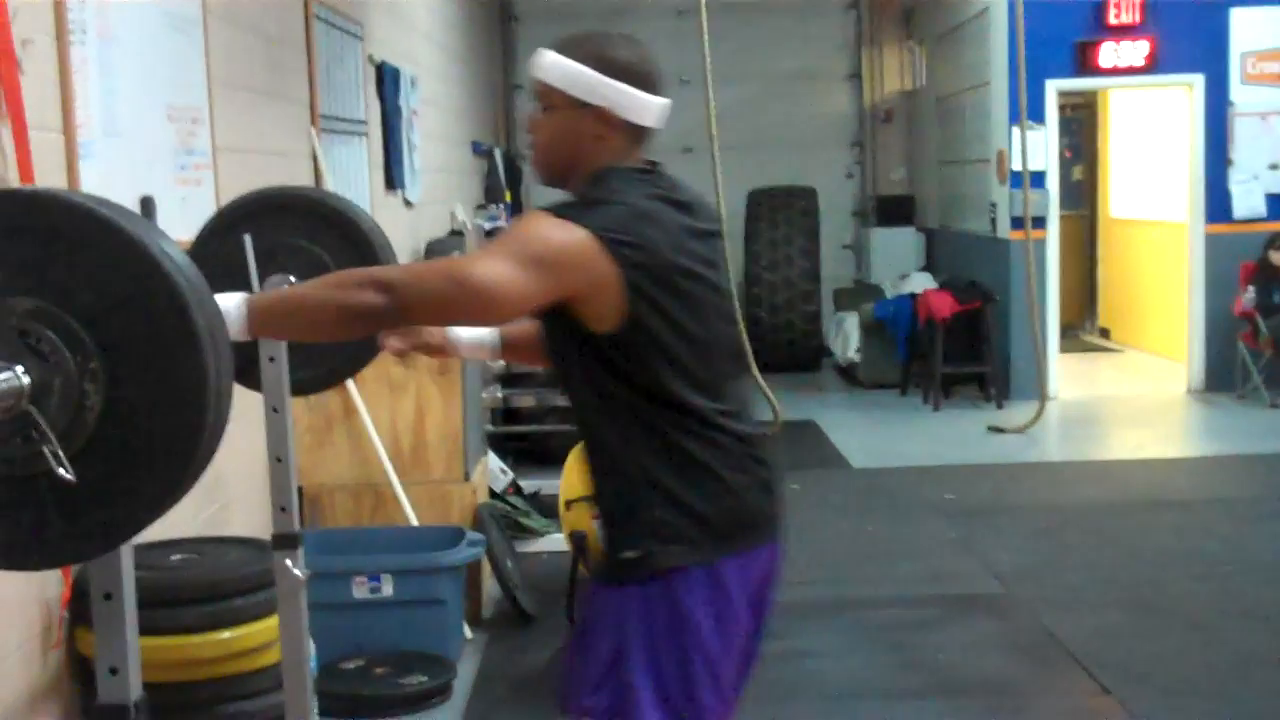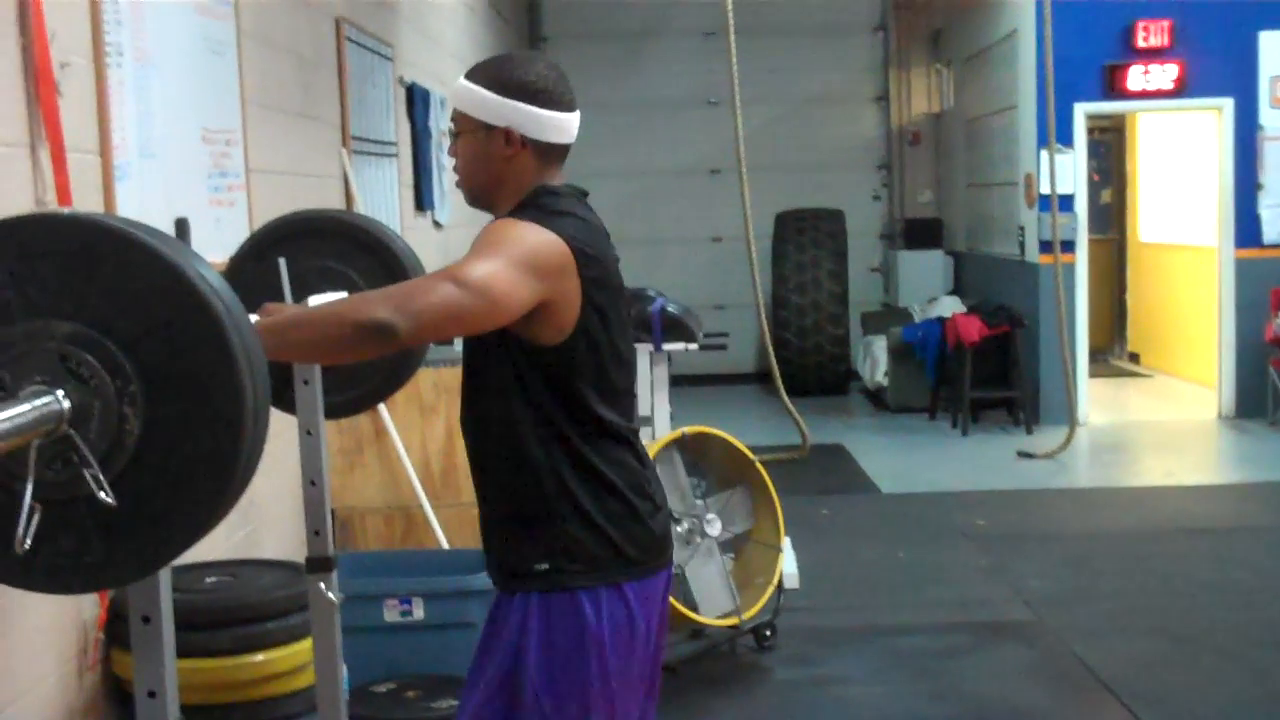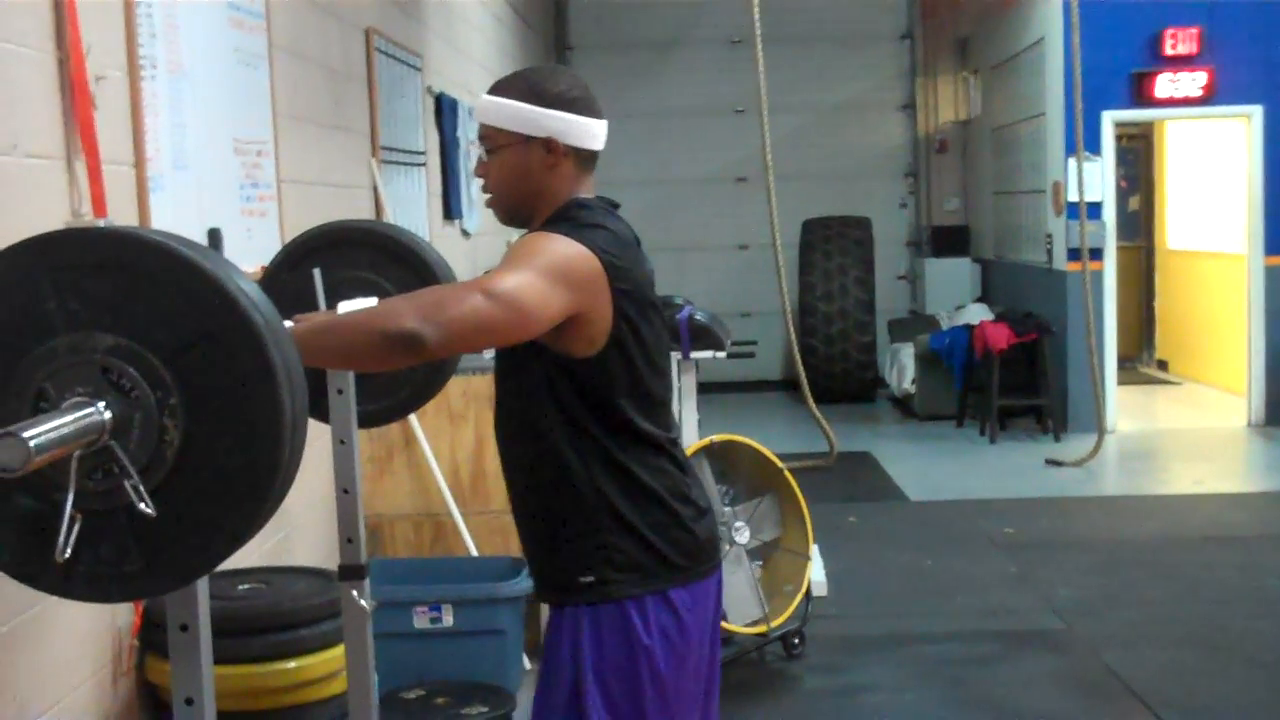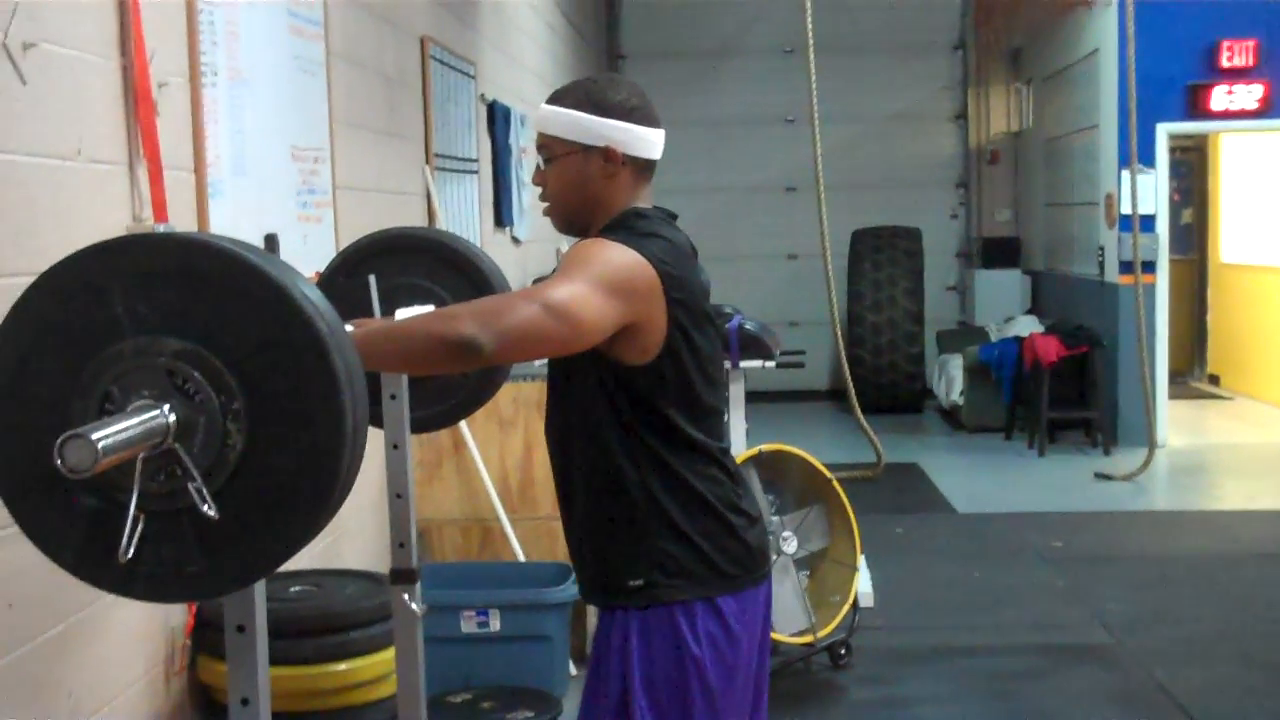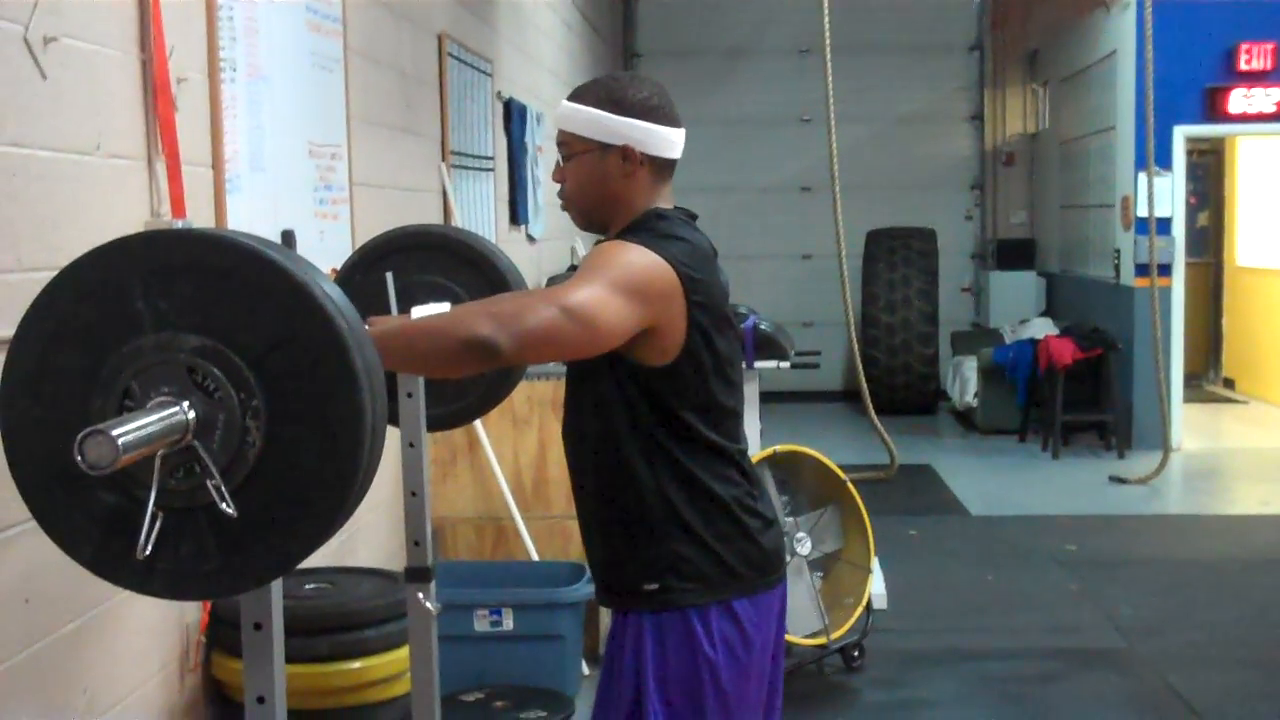
dt=0.5s
person 1, frame 1
left shoulder: (579, 240)
right shoulder: (674, 211)
left elbow: (388, 297)
left wrist: (225, 312)
right wrist: (467, 339)
left hip: (680, 543)
right hip: (719, 521)
person 1, frame 2
left shoulder: (534, 245)
right shoulder: (562, 230)
left elbow: (389, 323)
right elbow: (427, 304)
right wrist: (296, 317)
left hip: (577, 568)
right hip: (610, 549)
person 1, frame 3
left shoulder: (566, 257)
right shoulder: (593, 240)
left elbow: (418, 330)
right elbow: (458, 308)
right wrist: (324, 323)
left hip: (627, 576)
right hip: (653, 558)
person 1, frame 4
left shoulder: (621, 265)
right shoulder: (649, 250)
left elbow: (476, 337)
right elbow: (523, 311)
right wrist: (380, 330)
left hip: (677, 582)
right hip: (705, 563)
person 1, frame 5
left shoulder: (643, 267)
right shoulder: (668, 250)
left elbow: (493, 338)
right elbow: (541, 308)
right wrist: (401, 327)
left hip: (693, 588)
right hip: (720, 567)
